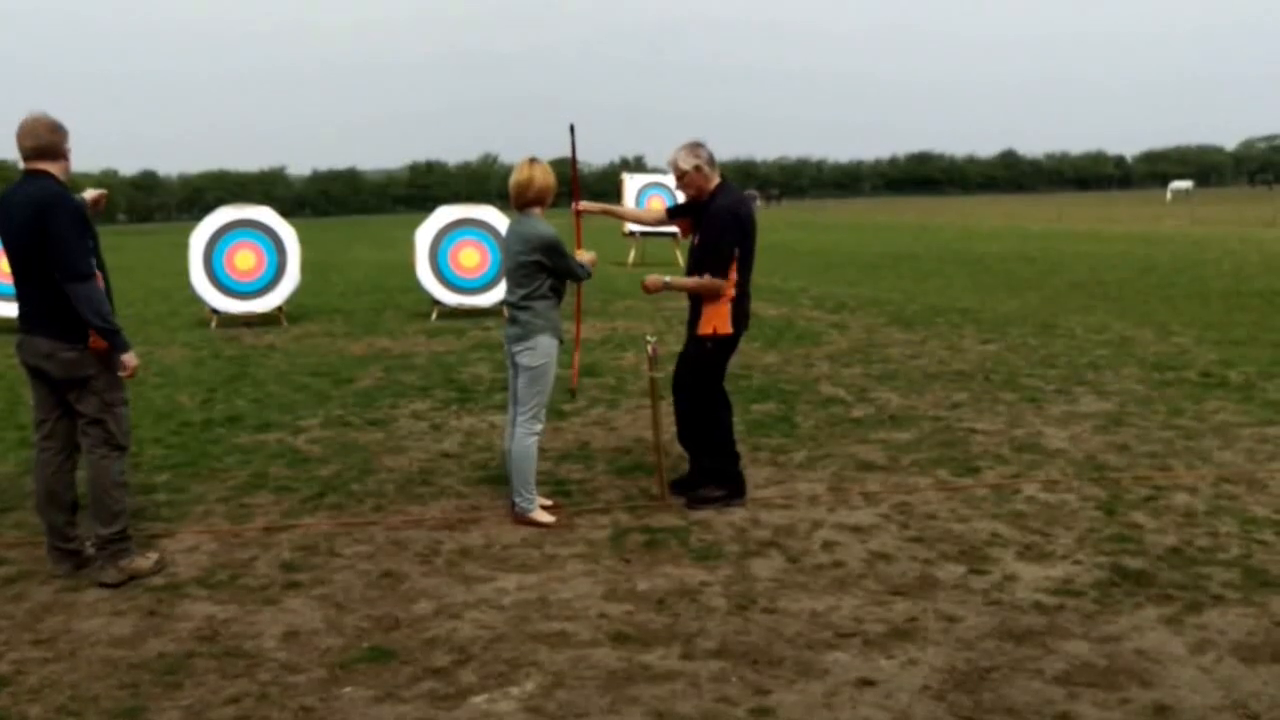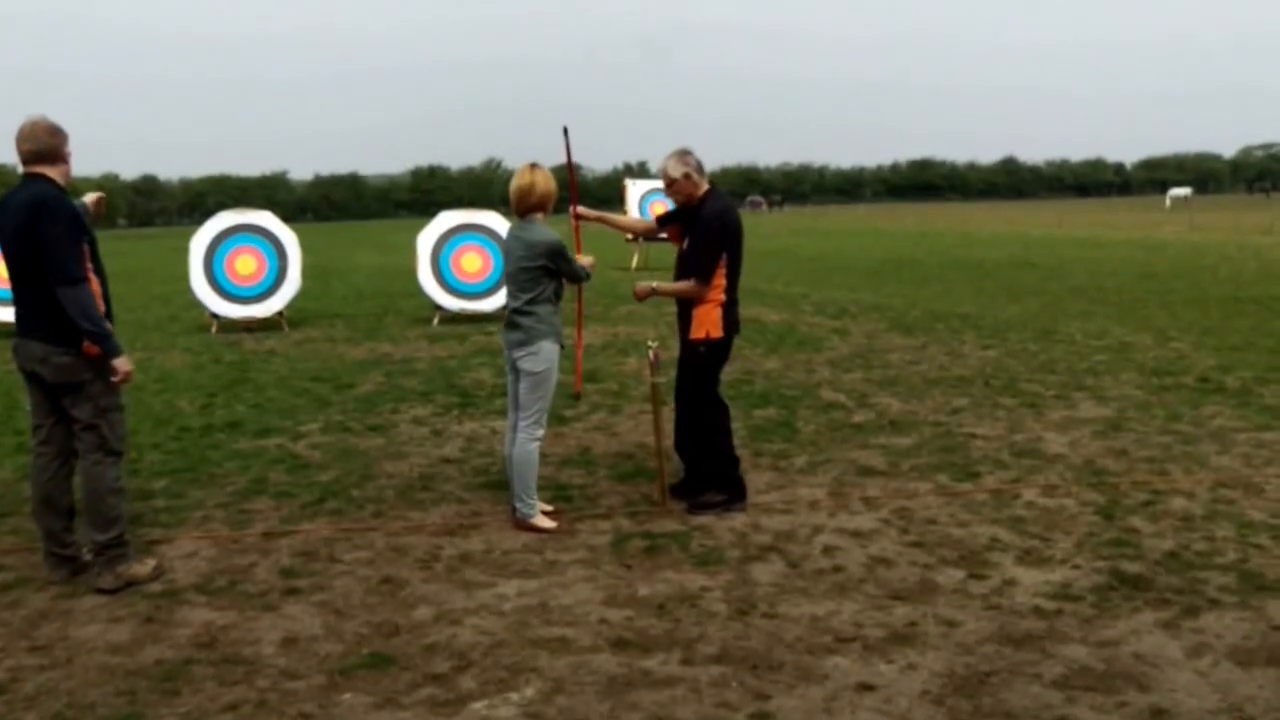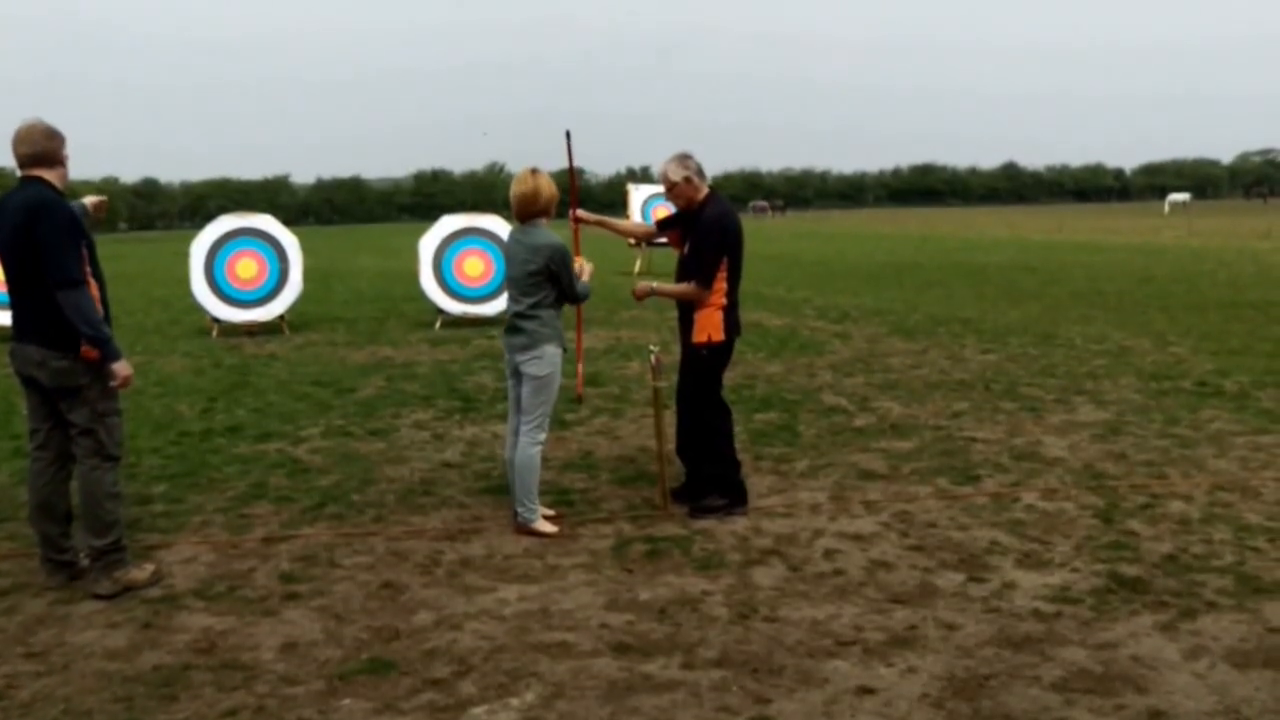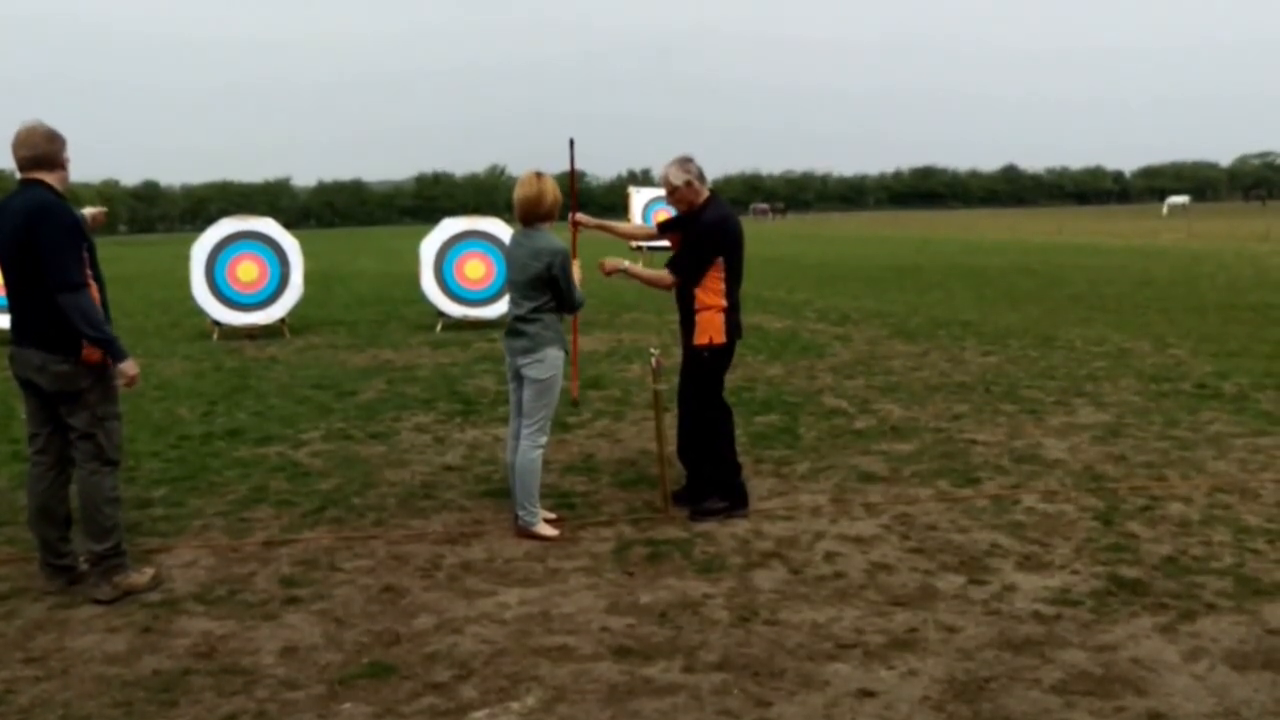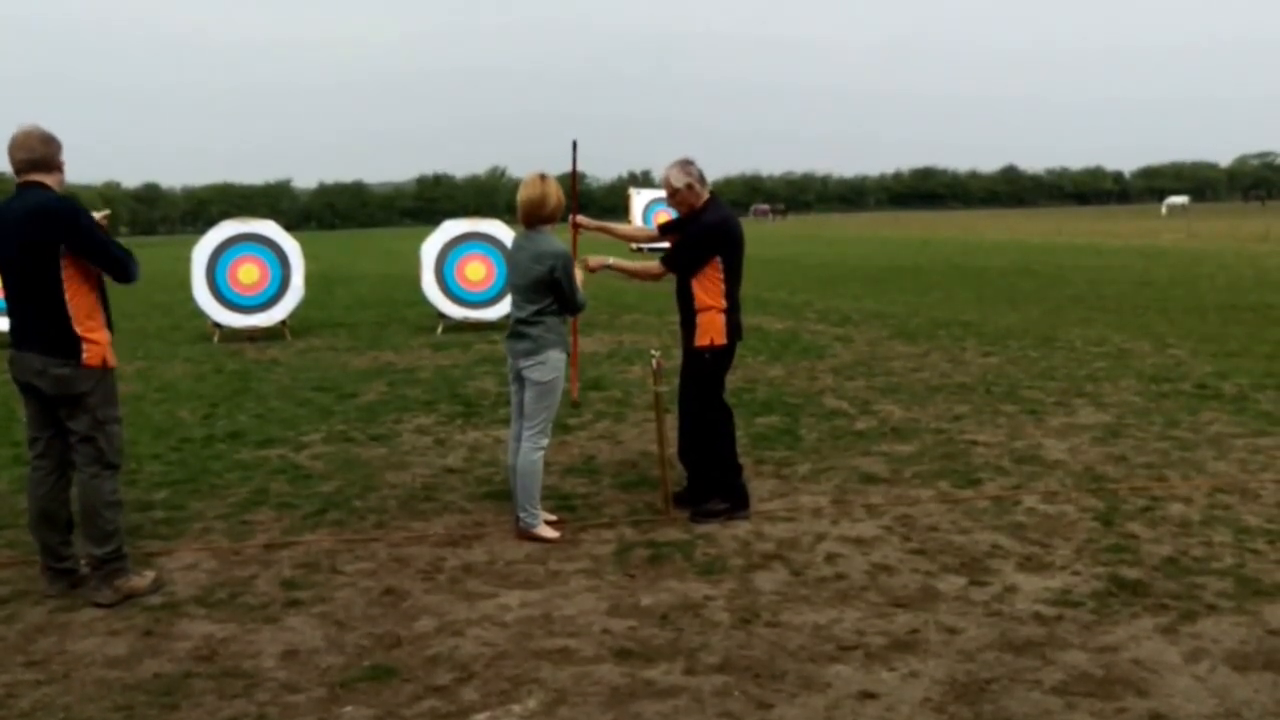
dt=0.5s
person 1, frame 1
right shoulder: (57, 201)
right elbow: (80, 282)
left wrist: (81, 206)
right wrist: (119, 343)
right hip: (78, 344)
left knee: (54, 444)
right knee: (105, 443)
left ankle: (64, 549)
right ankle: (115, 555)
person 1, frame 2
right shoulder: (53, 203)
right elbow: (72, 286)
left wrist: (80, 212)
right wrist: (111, 348)
right hip: (73, 350)
left knee: (51, 450)
right knee: (100, 450)
left ankle: (61, 555)
right ankle: (111, 561)
person 1, frame 3
right shoulder: (51, 206)
right elbow: (70, 290)
left wrist: (80, 212)
right wrist: (110, 352)
right hip: (71, 354)
left knee: (47, 454)
right knee: (98, 455)
left ankle: (59, 561)
right ankle: (109, 566)
person 1, frame 4
right shoulder: (52, 210)
right elbow: (72, 293)
left wrist: (79, 226)
right wrist: (116, 353)
right hip: (72, 358)
left knee: (47, 459)
right knee: (97, 460)
left ankle: (57, 565)
right ankle: (109, 571)
person 1, frame 5
right shoulder: (61, 210)
right elbow: (124, 269)
left wrist: (83, 231)
right wrist: (99, 236)
right hip: (75, 360)
left knee: (47, 462)
right knee: (97, 464)
left ankle: (58, 568)
right ankle: (109, 574)
person 2, frame 1
left shoulder: (515, 229)
right shoulder: (543, 234)
right elbow: (575, 273)
left wrist: (572, 262)
right wrist: (587, 263)
left hip: (516, 332)
right hip: (537, 336)
left knee: (516, 419)
right knee: (530, 423)
left ankle: (522, 494)
right ankle: (525, 505)
person 2, frame 2
left shoulder: (514, 235)
right shoulder: (547, 239)
right elbow: (576, 274)
left wrist: (571, 266)
right wrist: (586, 265)
left hip: (515, 337)
right hip: (538, 341)
left knee: (517, 424)
right knee: (531, 429)
left ankle: (523, 499)
right ankle: (526, 511)
person 2, frame 3
left shoulder: (514, 239)
right shoulder: (552, 244)
right elbow: (574, 295)
left wrist: (567, 270)
right wrist: (585, 276)
left hip: (515, 341)
right hip: (541, 346)
left knee: (517, 428)
right knee: (533, 433)
left ankle: (523, 503)
right ankle: (527, 515)
person 2, frame 4
left shoulder: (516, 242)
right shoulder: (555, 249)
right elbow: (571, 303)
right wrist: (576, 279)
left hip: (516, 345)
right hip: (542, 349)
left knee: (518, 431)
right knee: (534, 436)
left ankle: (524, 507)
right ankle: (528, 519)
person 2, frame 5
left shoulder: (518, 244)
right shoulder: (557, 252)
right elbow: (574, 305)
right wrist: (578, 281)
left hip: (518, 348)
right hip: (544, 352)
left knee: (519, 434)
right knee: (535, 438)
left ankle: (525, 509)
right ankle: (529, 521)
person 3, frame 1
left shoulder: (725, 209)
right shoulder: (708, 203)
left elbow: (714, 282)
right elbow: (657, 217)
left wrist: (665, 282)
right wrist: (601, 209)
left hip: (720, 318)
right hip: (707, 317)
left knee: (706, 394)
right knee: (686, 387)
left ankle: (727, 482)
right ankle: (702, 471)
person 3, frame 2
left shoulder: (714, 215)
right shoulder: (696, 209)
left elbow: (698, 286)
right elbow: (647, 226)
left wrist: (652, 289)
right wrist: (596, 216)
left hip: (711, 323)
right hip: (697, 323)
left knee: (704, 401)
right knee: (689, 399)
left ankle: (728, 487)
right ankle: (699, 476)
person 3, frame 3
left shoulder: (714, 219)
right shoulder: (696, 214)
left elbow: (699, 289)
right elbow: (648, 231)
left wrist: (652, 288)
right wrist: (596, 220)
left hip: (712, 327)
right hip: (698, 326)
left knee: (707, 404)
right knee: (690, 403)
left ankle: (729, 491)
right ankle: (700, 481)
person 3, frame 4
left shoulder: (713, 222)
right shoulder: (697, 216)
left elbow: (669, 279)
right elbow: (648, 232)
left wrist: (622, 266)
right wrist: (596, 224)
left hip: (713, 328)
right hip: (700, 327)
left knee: (708, 406)
right knee: (692, 405)
left ankle: (730, 494)
right ankle: (702, 484)
person 3, frame 5
left shoulder: (713, 223)
right shoulder: (699, 218)
left elbow: (657, 270)
right elbow: (649, 233)
left wrist: (608, 263)
right wrist: (596, 225)
left hip: (713, 330)
right hip: (701, 328)
left knee: (709, 408)
right knee: (693, 407)
left ankle: (731, 495)
right ankle: (702, 485)
